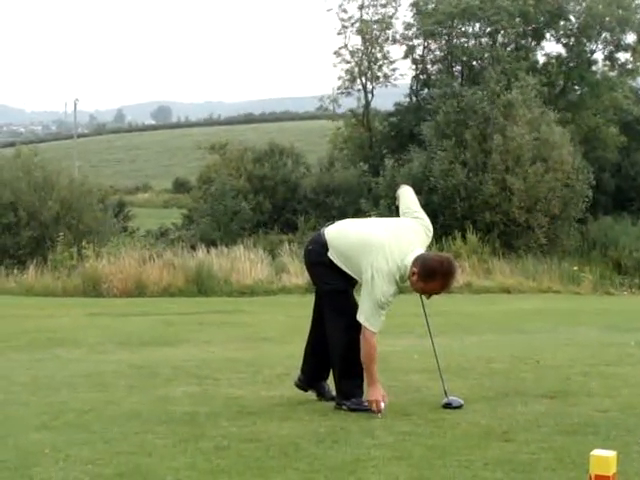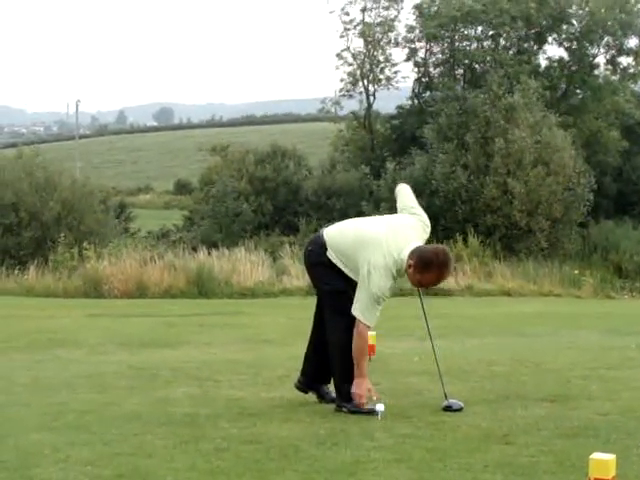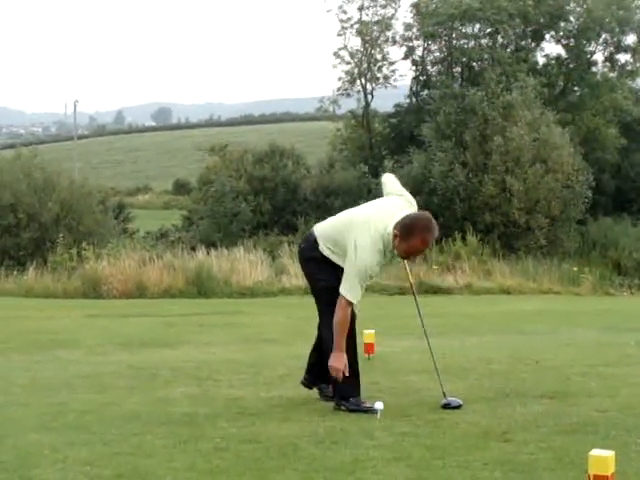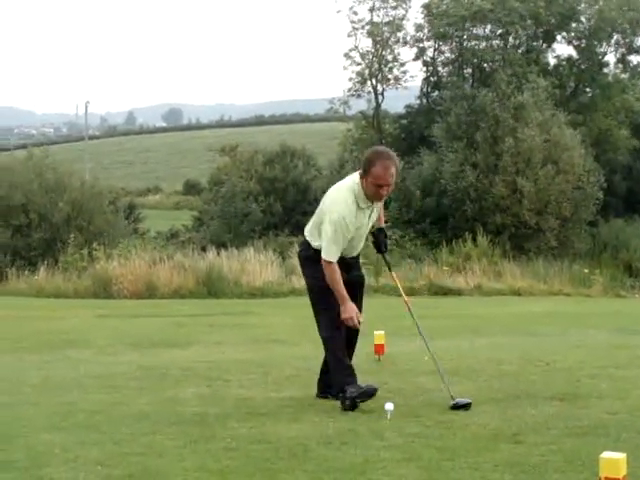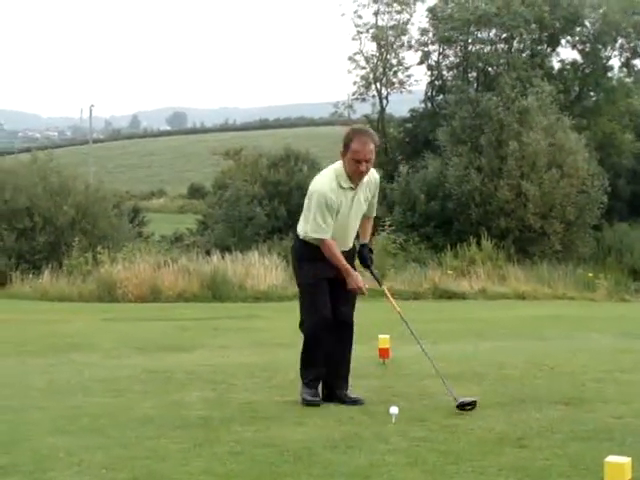
dt=0.3s
person 1, frame 1
left shoulder: (423, 230)
right shoulder: (385, 279)
left elbow: (404, 191)
right elbow: (367, 333)
right wrist: (373, 385)
left hip: (337, 246)
right hip: (322, 255)
left knee: (328, 317)
right knee: (346, 323)
left ankle: (311, 377)
right ankle: (348, 395)
person 1, frame 2
left shoulder: (421, 225)
right shoulder: (381, 274)
left elbow: (402, 188)
right elbow: (361, 327)
right wrist: (360, 378)
left hip: (337, 249)
right hip: (322, 257)
left knee: (330, 319)
right knee: (344, 323)
left ankle: (312, 379)
right ankle: (348, 397)
person 1, frame 3
left shoulder: (407, 209)
right shoulder: (368, 252)
left elbow: (387, 178)
right elbow: (345, 302)
right wrist: (338, 351)
left hip: (339, 252)
right hip: (318, 254)
left knee: (332, 319)
right knee: (341, 320)
left ankle: (317, 375)
right ankle: (347, 396)
person 1, frame 4
left shoulder: (376, 183)
right shoulder: (341, 207)
right elbow: (329, 261)
left wrist: (379, 229)
right wrist: (344, 302)
left hip: (350, 256)
right hip: (318, 255)
left knee: (351, 324)
right knee: (333, 320)
left ankle: (330, 383)
right ankle: (346, 387)
person 1, frame 5
left shoulder: (373, 179)
right shoulder: (323, 188)
right elbow: (321, 239)
left wrist: (364, 245)
right wrist: (349, 273)
left hip: (345, 254)
right hip: (311, 254)
left knee: (342, 322)
right knee: (316, 320)
left ankle: (336, 386)
right ankle: (309, 384)
